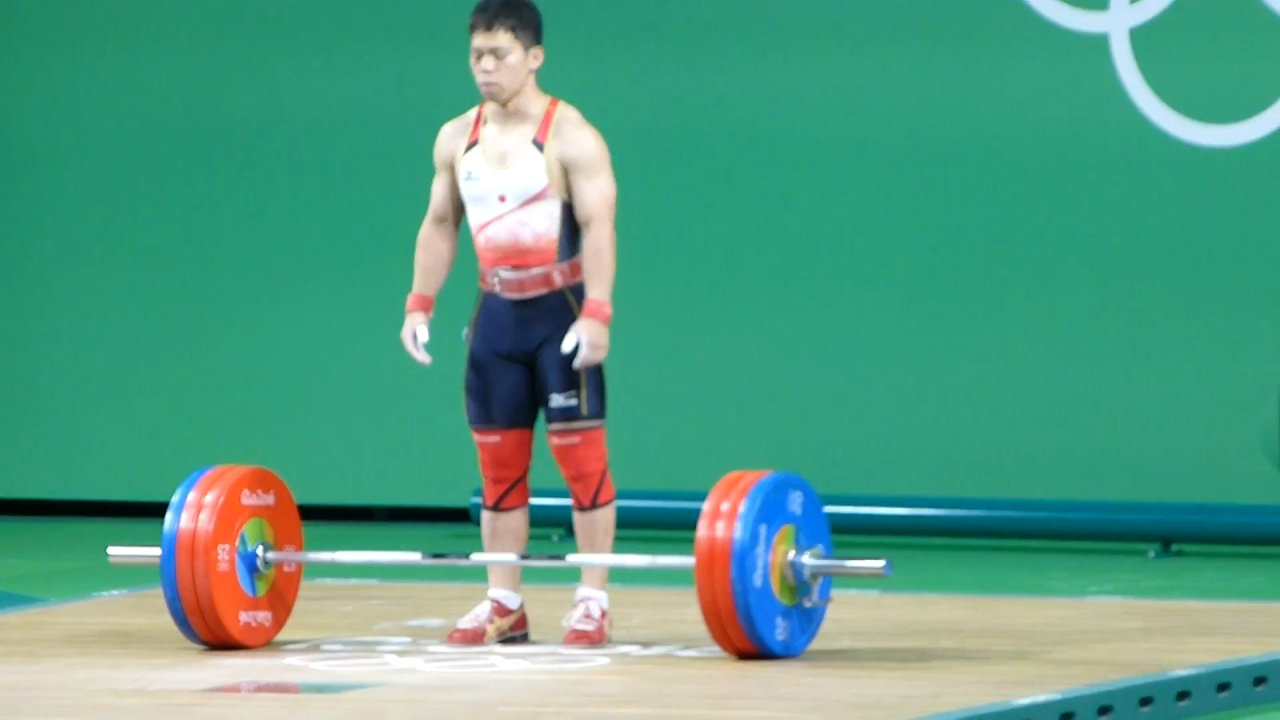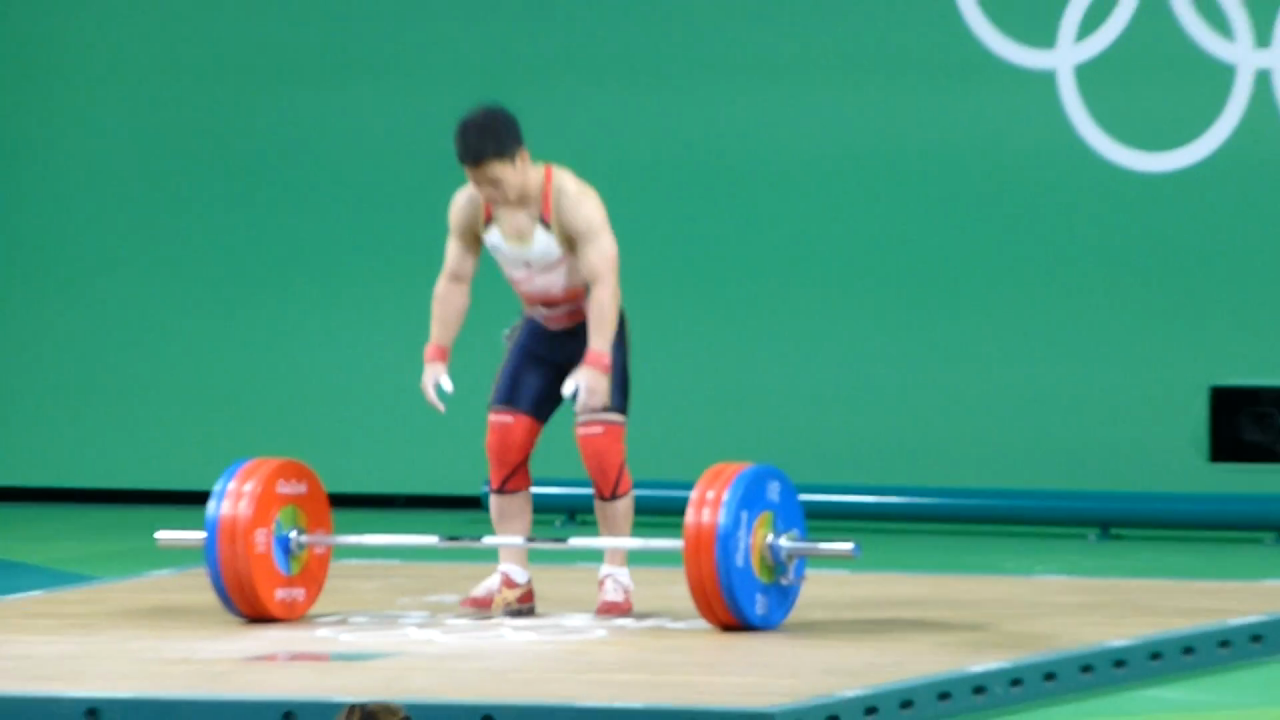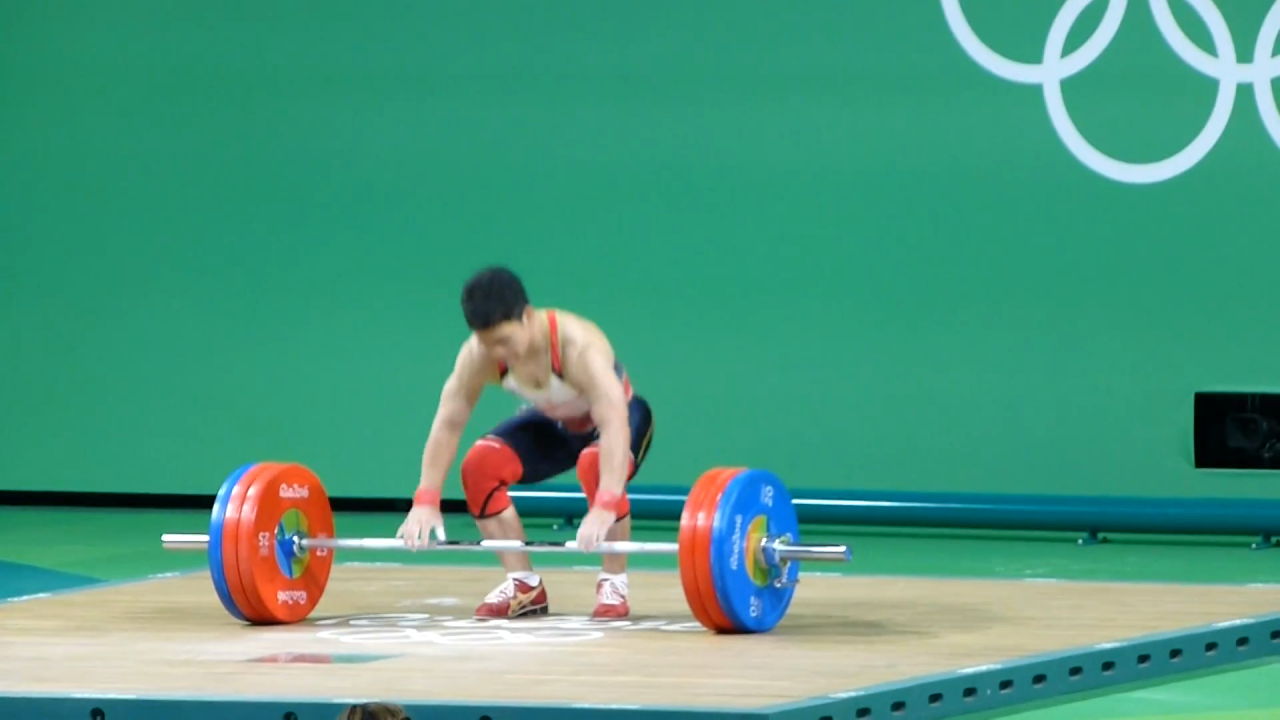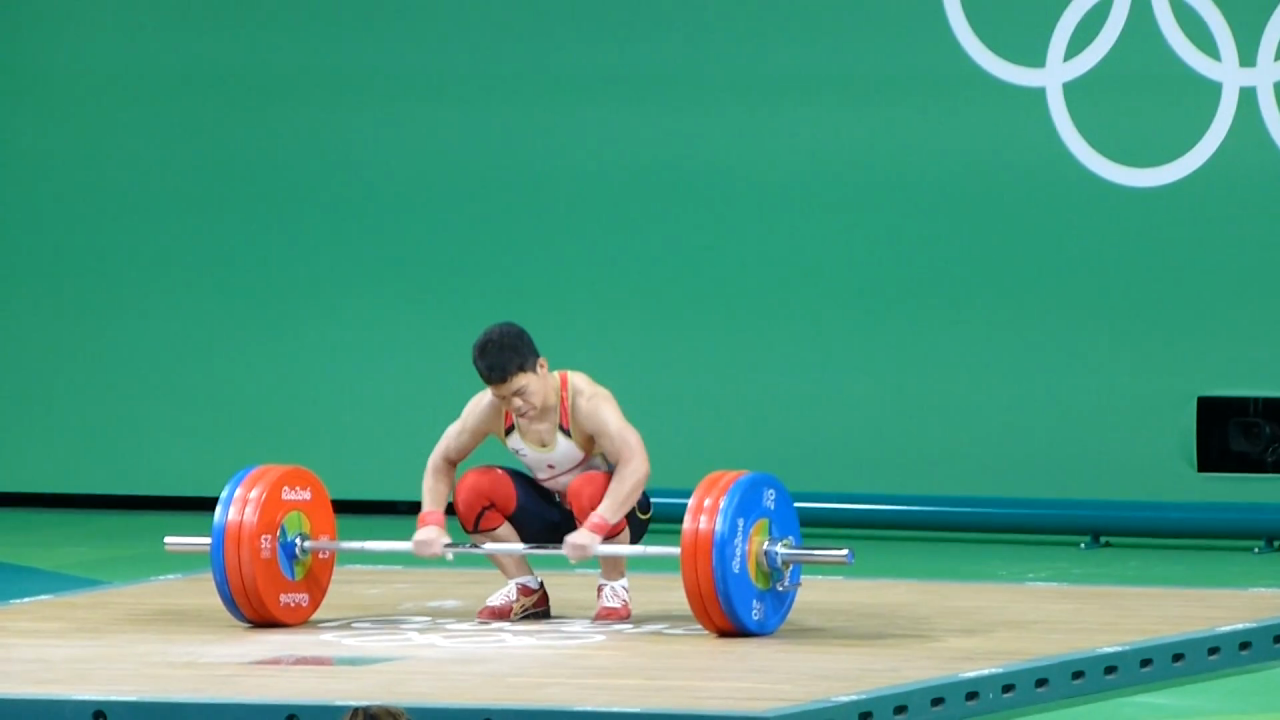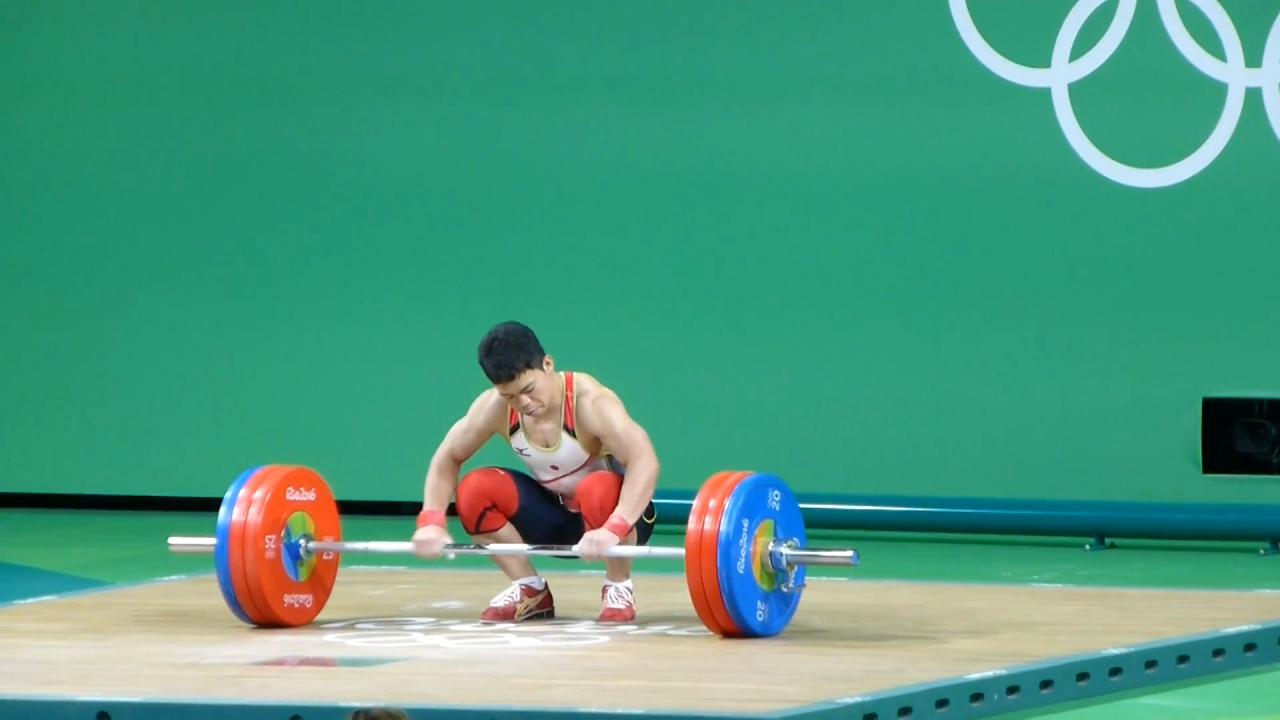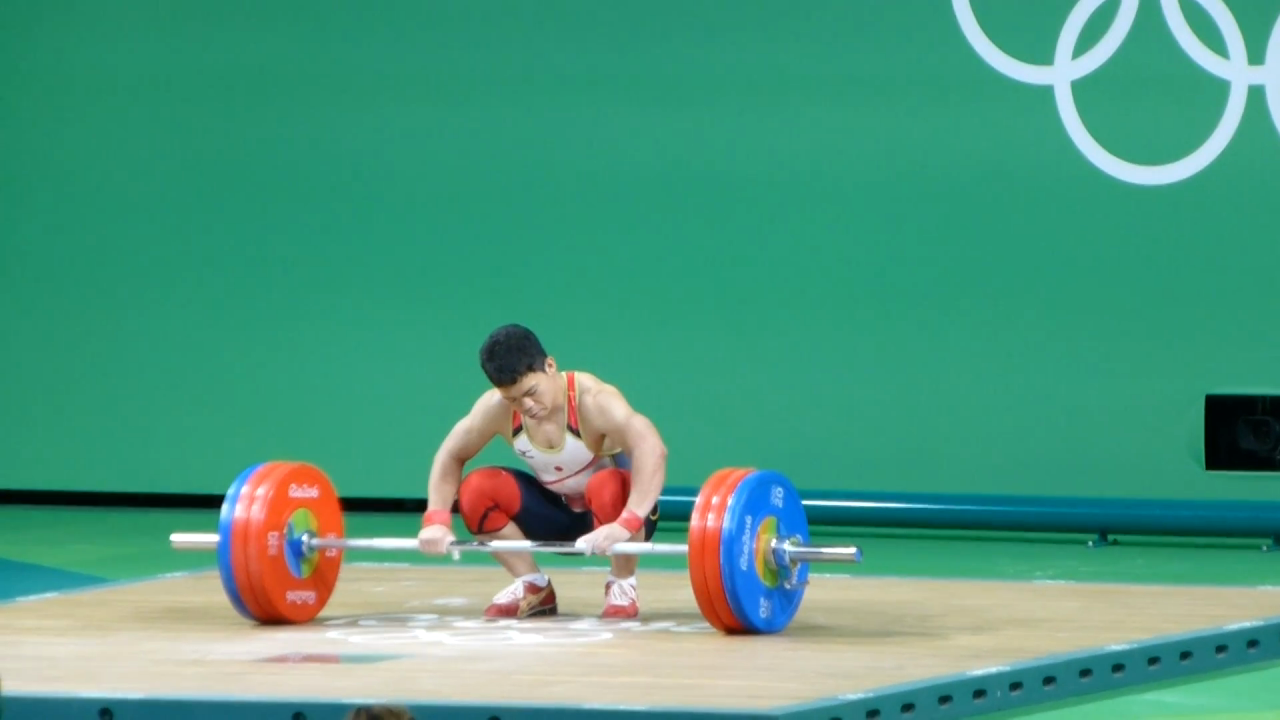
dt=0.3s
person 1, frame 1
left shoulder: (571, 135)
right shoulder: (455, 138)
left elbow: (599, 229)
right elbow: (439, 226)
left wrist: (597, 312)
right wrist: (419, 305)
left hip: (561, 311)
right hip: (496, 314)
left knee: (581, 457)
right knee: (498, 466)
left ankle: (593, 600)
right ankle: (504, 604)
person 1, frame 2
left shoulder: (572, 199)
right shoulder: (468, 205)
left elbow: (604, 284)
right elbow: (454, 280)
left wrist: (597, 363)
right wrist: (436, 354)
left hip: (589, 331)
right hip: (536, 329)
left knee: (600, 446)
right knee: (504, 444)
left ankle: (615, 576)
right ankle: (512, 579)
person 1, frame 3
left shoulder: (578, 344)
right shoulder: (477, 355)
left elbow: (614, 424)
right elbow: (447, 422)
left wrist: (605, 508)
right wrist: (425, 502)
left hip: (607, 426)
right hip: (554, 426)
left knee: (593, 465)
right knee: (479, 465)
left ankle: (613, 582)
right ankle: (524, 584)
person 1, frame 4
left shoulder: (585, 399)
right shoulder: (486, 408)
left elbow: (637, 463)
right elbow: (443, 460)
left wrist: (594, 527)
right wrist: (431, 521)
left hip: (604, 504)
right hip: (553, 508)
left knee: (588, 490)
right knee: (471, 489)
left ankle: (614, 586)
right ankle: (527, 588)
person 1, frame 5
left shoulder: (590, 401)
right shoulder: (493, 406)
left elbow: (645, 462)
right elbow: (447, 457)
left wrist: (613, 529)
right wrist: (431, 521)
left hip: (610, 512)
right hip: (554, 514)
left knee: (598, 489)
right knee: (474, 490)
left ankle: (619, 587)
right ankle: (530, 589)
person 1, frame 6
left shoulder: (592, 399)
right shoulder: (496, 408)
left elbow: (652, 449)
right elbow: (450, 456)
left wrist: (626, 523)
right wrist: (436, 520)
left hip: (610, 513)
right hip: (558, 515)
left knee: (609, 486)
right knee: (476, 489)
left ankle: (622, 584)
right ankle: (534, 586)
